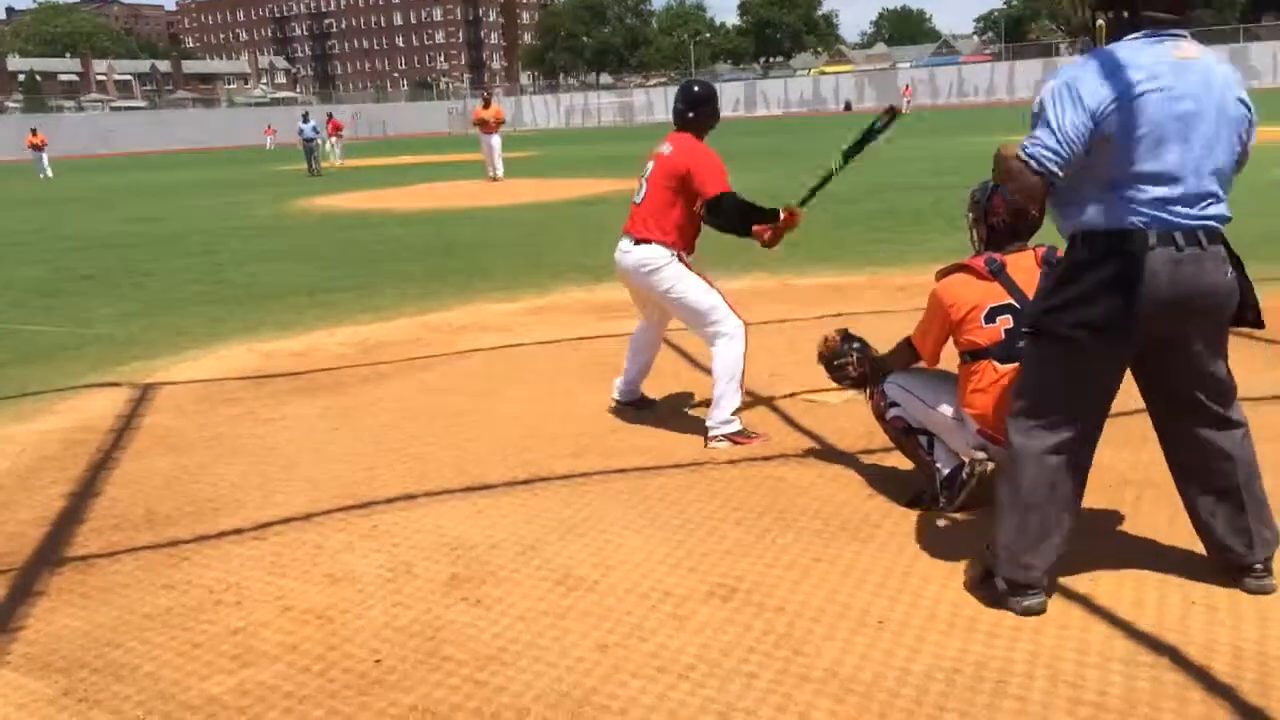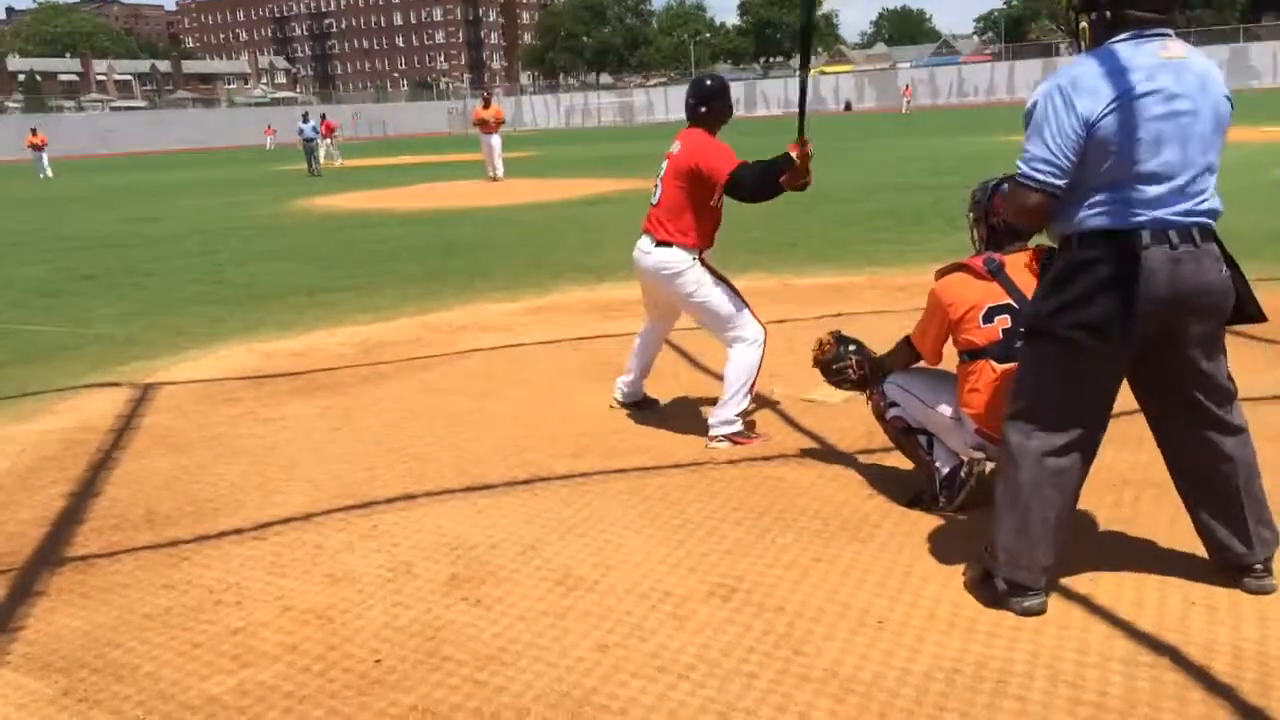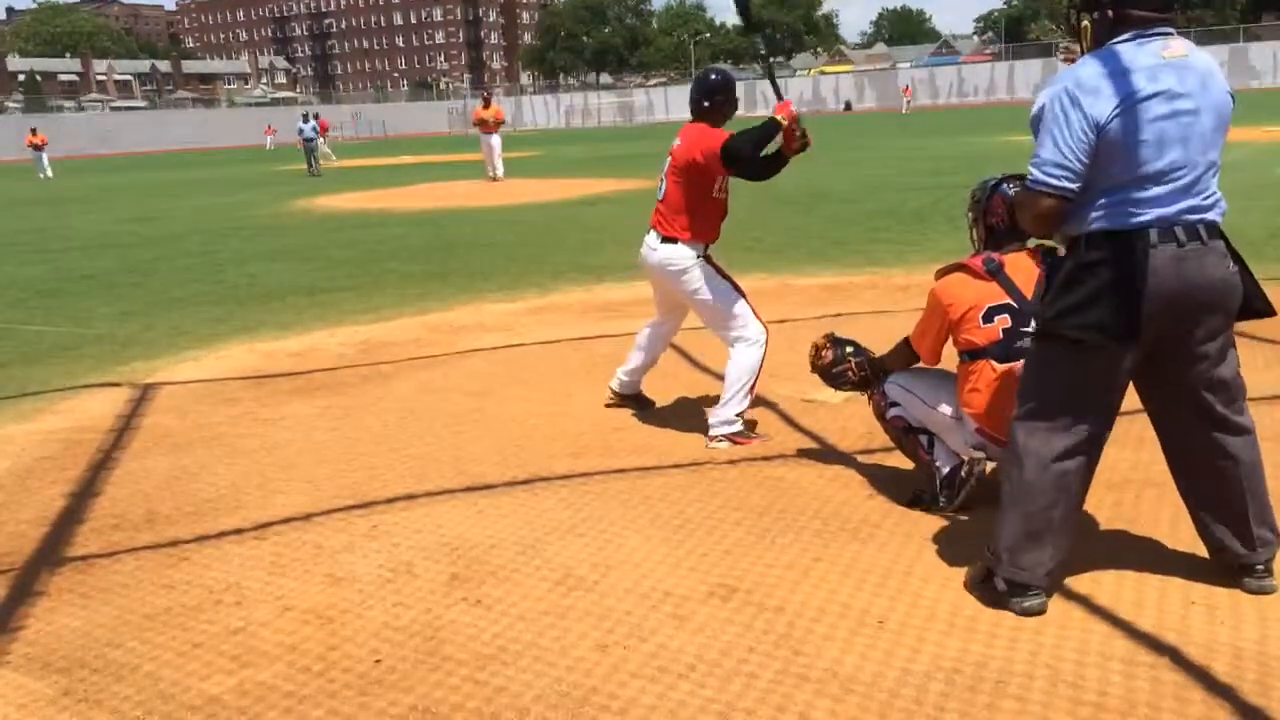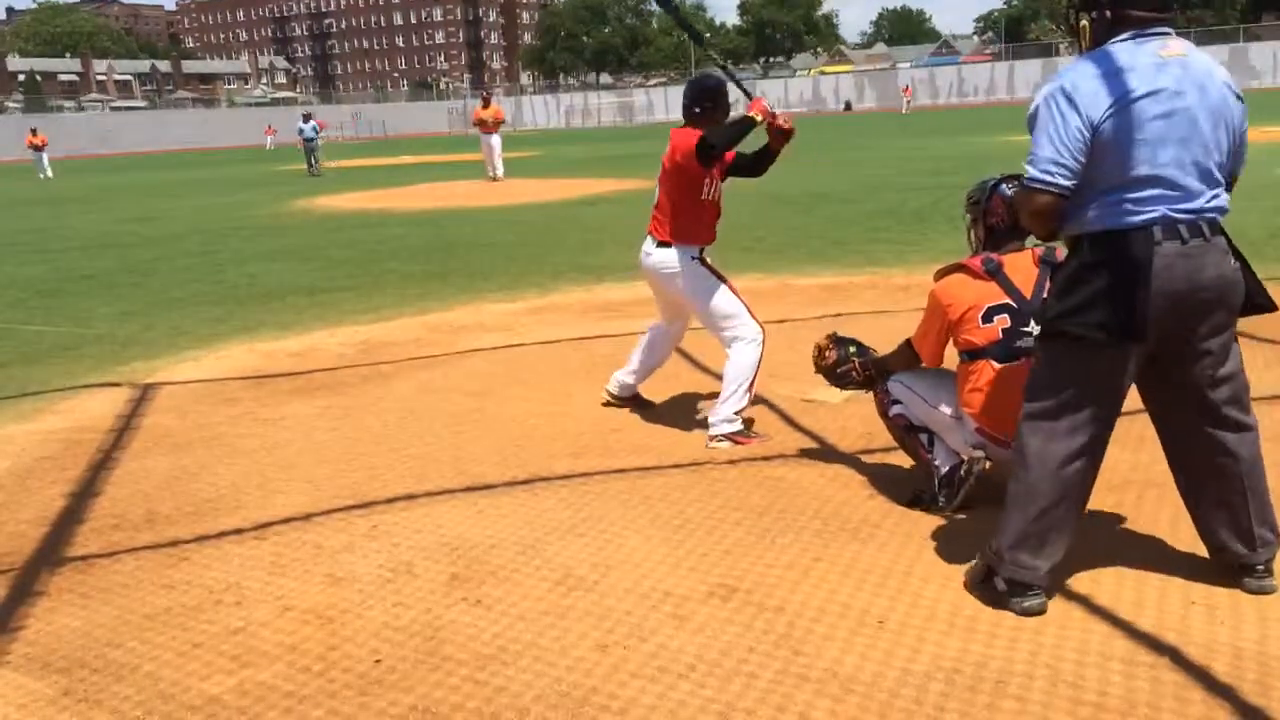
dt=0.2s
person 1, frame 1
left shoulder: (1088, 77)
right shoulder: (1229, 79)
left elbow: (1029, 186)
left wrist: (1005, 164)
left hip: (1110, 272)
right hip: (1205, 266)
left knee: (1046, 426)
right knee: (1210, 417)
left ankle: (1017, 575)
person 1, frame 2
left shoulder: (1076, 82)
right shoulder: (1210, 77)
left elbow: (1029, 206)
left wrist: (1017, 208)
left hip: (1107, 273)
right hip: (1199, 266)
left knee: (1045, 426)
right knee: (1208, 419)
left ankle: (1016, 575)
person 1, frame 3
left shoulder: (1082, 84)
right shoulder: (1211, 74)
left elbow: (1042, 209)
left wrist: (1029, 218)
left hip: (1115, 272)
right hip: (1205, 264)
left knee: (1053, 425)
right knee: (1216, 419)
left ankle: (1018, 575)
person 1, frame 4
left shoulder: (1080, 82)
right shoulder: (1218, 76)
left elbow: (1041, 203)
right elbow: (1225, 176)
left wrist: (1052, 229)
left hip: (1117, 272)
right hip: (1209, 263)
left knee: (1060, 424)
right knee: (1218, 417)
left ankle: (1019, 574)
person 2, frame 1
left shoulder: (668, 147)
right shoulder: (698, 155)
left elbow: (710, 211)
right elbow: (726, 209)
left wrist: (755, 228)
right wrist: (777, 217)
left hip: (628, 252)
right hip: (656, 259)
left knee: (653, 322)
right knee: (728, 330)
left ankle: (626, 392)
right ankle: (722, 427)
person 2, frame 2
left shoulder: (687, 142)
right shoulder: (706, 148)
left elbow: (743, 187)
right elbow: (746, 184)
left wrist: (784, 180)
right wrist: (790, 157)
left hip: (648, 252)
right hip: (676, 260)
left knee: (657, 325)
right knee: (748, 335)
left ankle: (628, 392)
right ankle: (725, 427)
person 2, frame 3
left shoulder: (694, 136)
right shoulder: (702, 137)
left elbow: (754, 169)
right elbow: (738, 152)
left wrist: (786, 150)
right wrist: (778, 119)
left hip: (656, 248)
right hip: (683, 256)
left knee: (665, 321)
right knee: (750, 335)
left ankle: (624, 387)
right ankle: (725, 426)
person 2, frame 4
left shoulder: (693, 142)
right shoulder: (686, 141)
left elbow: (751, 166)
right elbow: (711, 149)
left wrist: (775, 141)
right wrist: (753, 116)
left hip: (657, 253)
right hip: (679, 259)
left knee: (672, 324)
right knee: (746, 335)
left ankle: (621, 388)
right ankle: (725, 426)
person 3, frame 1
left shoulder: (955, 286)
left elbow: (911, 354)
left wrist: (871, 368)
left hip: (987, 433)
left knee: (887, 388)
left ankle: (948, 472)
person 3, frame 2
left shoulder: (955, 284)
left elbow: (910, 354)
left wrist: (869, 367)
left hip: (985, 432)
left knee: (887, 387)
left ankle: (949, 470)
person 3, frame 3
left shoulder: (955, 285)
left elbow: (911, 355)
left wrist: (870, 368)
left hip: (989, 433)
left knee: (890, 388)
left ankle: (950, 471)
person 3, frame 4
left shoulder: (953, 286)
left elbow: (914, 357)
left wrist: (869, 368)
left hip: (988, 434)
left knee: (891, 386)
left ankle: (950, 469)
